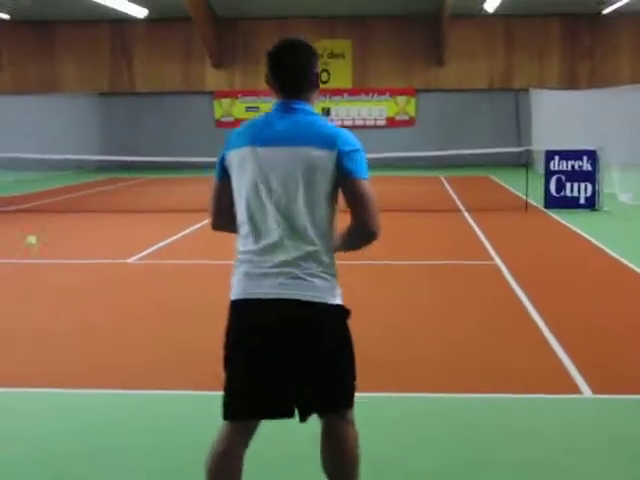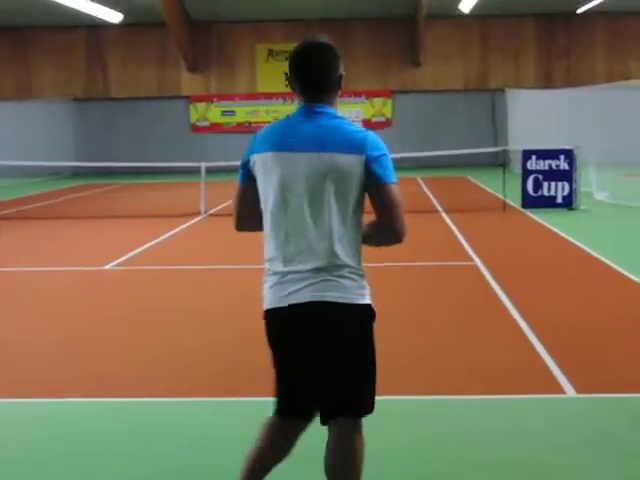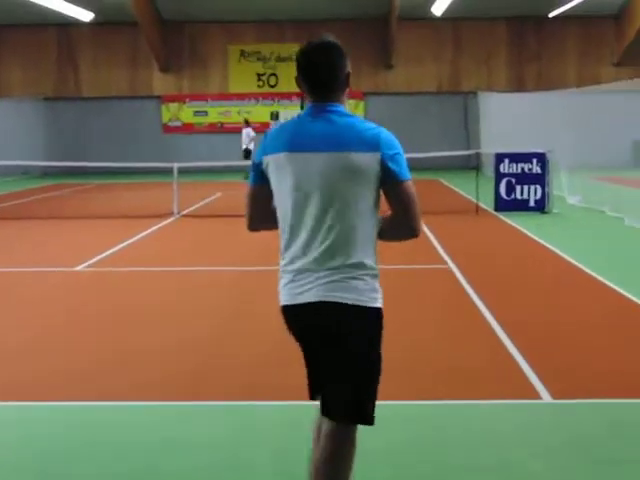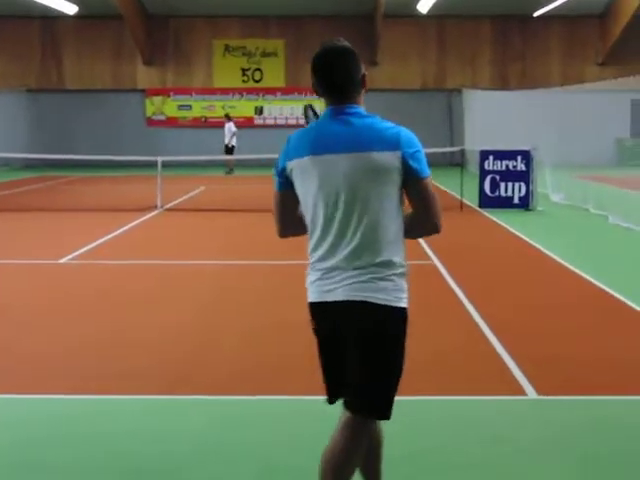
dt=0.2s
person 1, frame 1
left shoulder: (239, 139)
right shoulder: (337, 141)
left elbow: (220, 219)
right elbow: (368, 228)
left hip: (249, 298)
right hip: (311, 298)
left knee: (239, 425)
right knee: (336, 418)
person 1, frame 2
left shoulder: (262, 142)
right shoulder: (363, 143)
left elbow: (243, 220)
right elbow: (394, 229)
left hip: (280, 300)
right hip: (340, 298)
left knee: (292, 413)
right knee: (345, 422)
person 1, frame 3
left shoulder: (273, 142)
right shoulder: (377, 141)
left elbow: (255, 220)
right elbow: (409, 225)
left hip: (296, 296)
right hip: (352, 297)
left knee: (337, 410)
right knee: (340, 420)
person 1, frame 4
left shoulder: (295, 147)
right shoulder: (397, 140)
left elbow: (286, 227)
right elbow: (431, 221)
left hip: (324, 295)
right hip: (379, 297)
left knee: (356, 404)
right knee: (362, 418)
